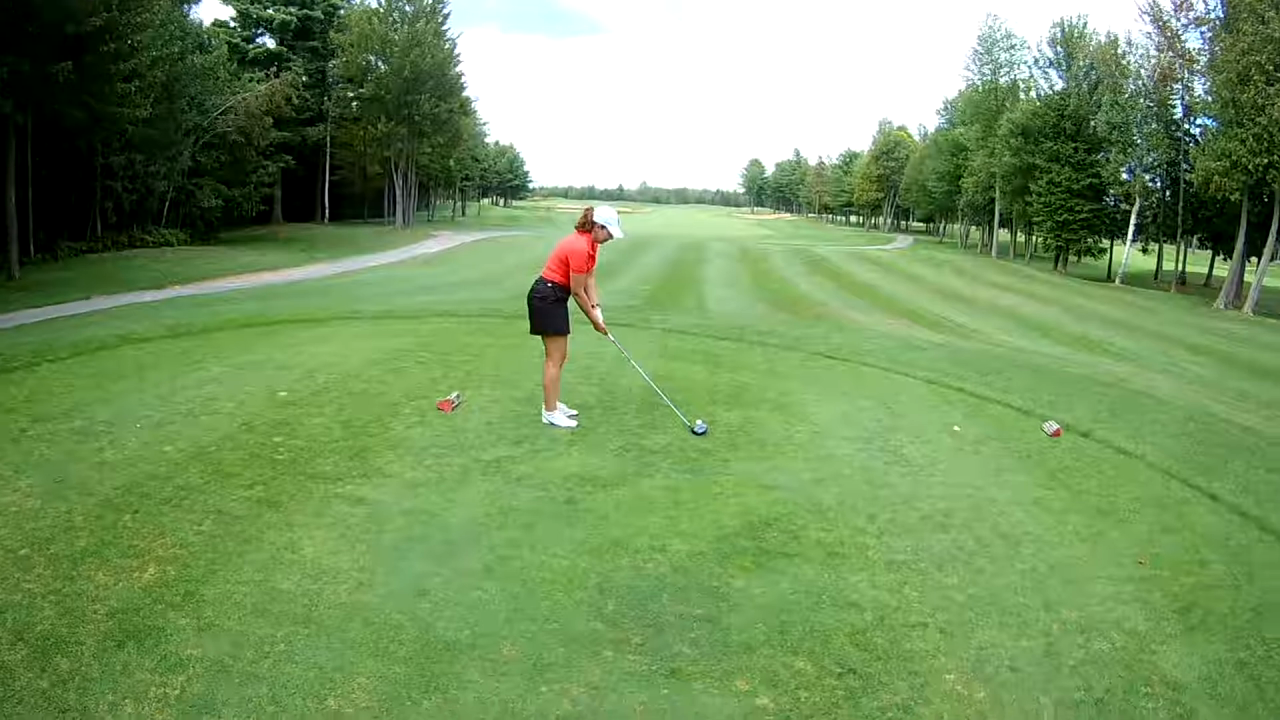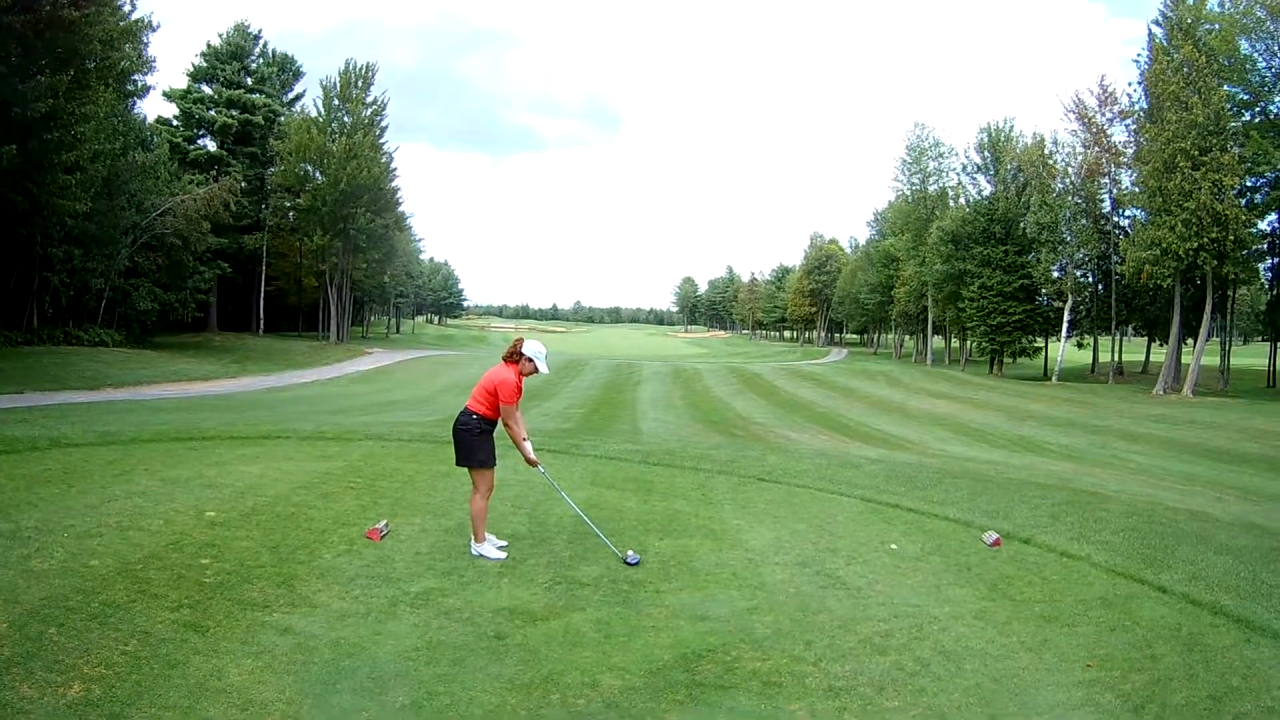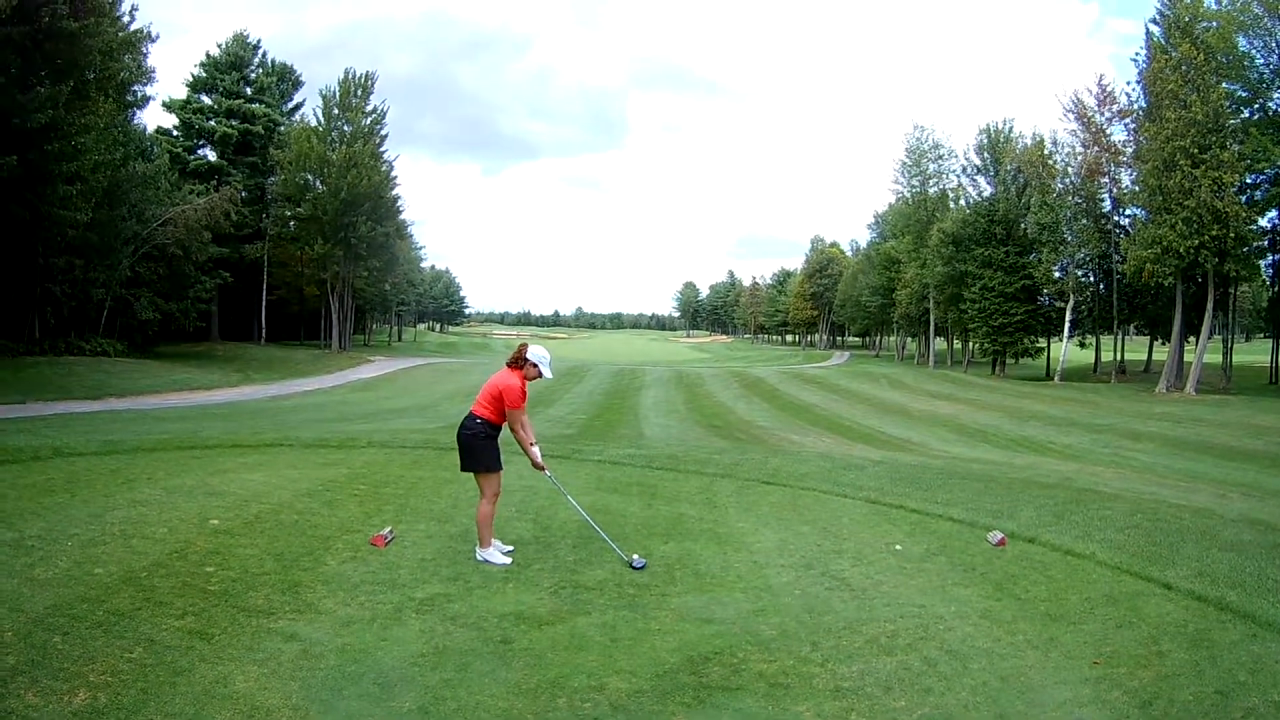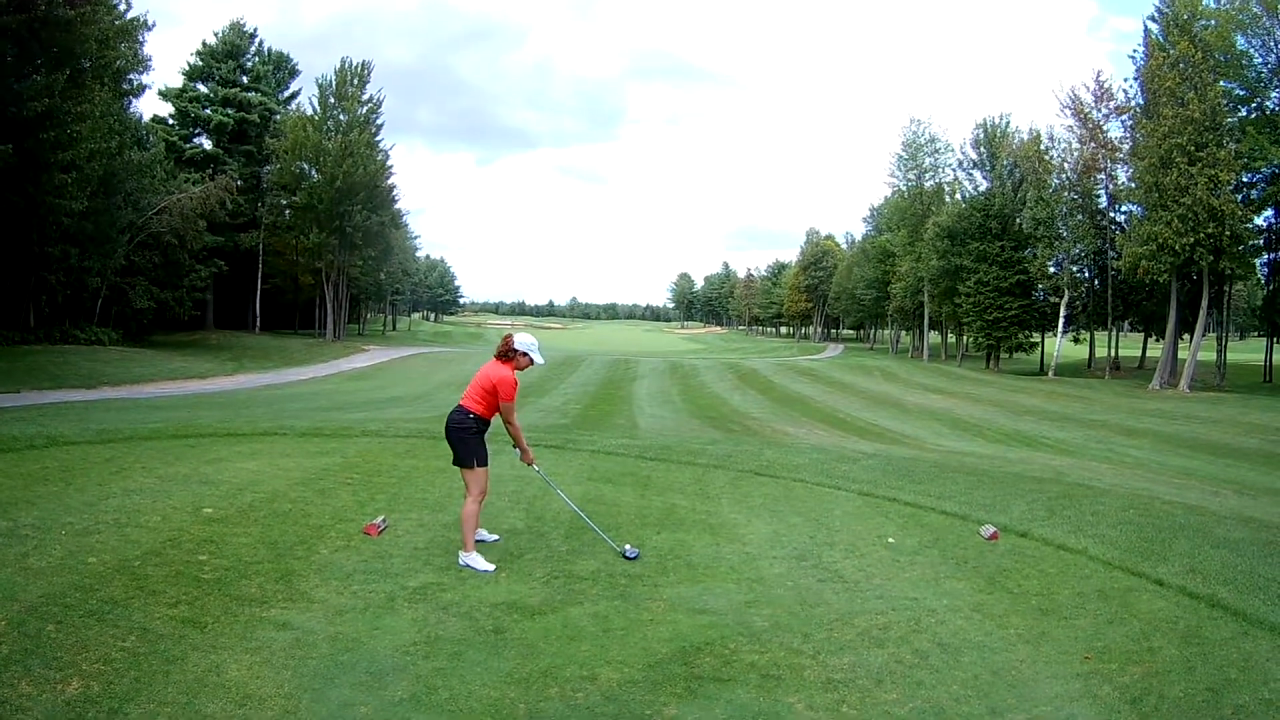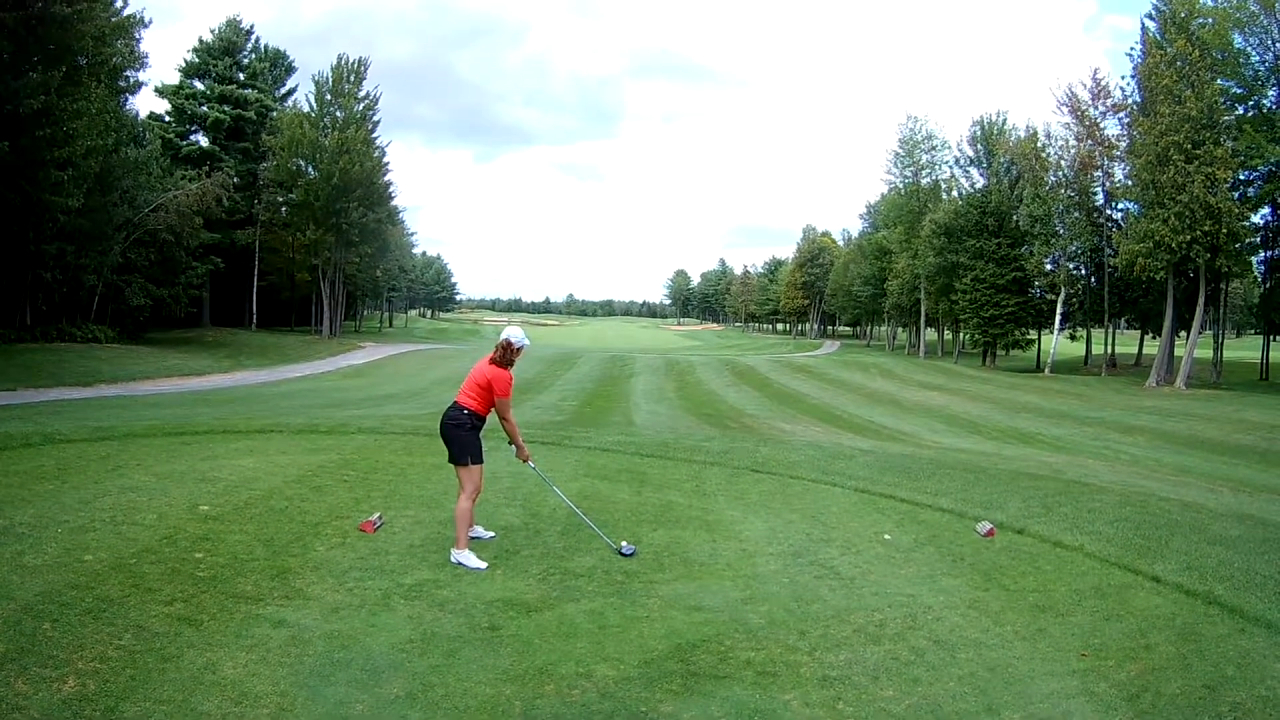
dt=1s
person 1, frame 1
left shoulder: (590, 243)
right shoulder: (579, 248)
left elbow: (590, 278)
right elbow: (577, 291)
left wrist: (597, 309)
right wrist: (594, 320)
left hip: (555, 297)
right hip: (547, 297)
left knee: (558, 356)
right knee: (555, 358)
left ankle: (552, 404)
right ankle: (550, 412)
person 1, frame 2
left shoulder: (514, 373)
right shoulder: (507, 379)
left elbow: (516, 411)
right elbow: (508, 423)
left wrist: (527, 441)
right wrist: (525, 454)
left hip: (480, 427)
right hip: (472, 428)
left knee: (485, 487)
right knee: (483, 489)
left ankle: (481, 535)
right ankle: (479, 544)
person 1, frame 3
left shoulder: (515, 377)
right shoulder: (512, 385)
left elbow: (523, 415)
right elbow: (515, 428)
left wrist: (534, 445)
right wrist: (532, 458)
left hip: (482, 432)
right hip: (477, 434)
left knee: (493, 491)
right knee: (489, 494)
left ankle: (487, 540)
right ankle: (484, 549)
person 1, frame 4
left shoulder: (499, 365)
right shoulder: (506, 378)
left elbow: (504, 413)
right elbow: (509, 421)
left wrist: (521, 444)
right wrist: (524, 450)
left hip: (462, 423)
right hip: (467, 428)
left knee: (477, 485)
right knee: (477, 492)
left ankle: (474, 531)
right ankle: (467, 553)
person 1, frame 5
left shoulder: (493, 362)
right shoulder: (501, 374)
left elbow: (502, 411)
right elbow: (505, 417)
left wrist: (516, 439)
right wrist: (520, 446)
left hip: (460, 421)
right hip: (462, 425)
left knee: (472, 482)
right knee: (470, 489)
left ankle: (469, 528)
right ankle: (460, 551)
